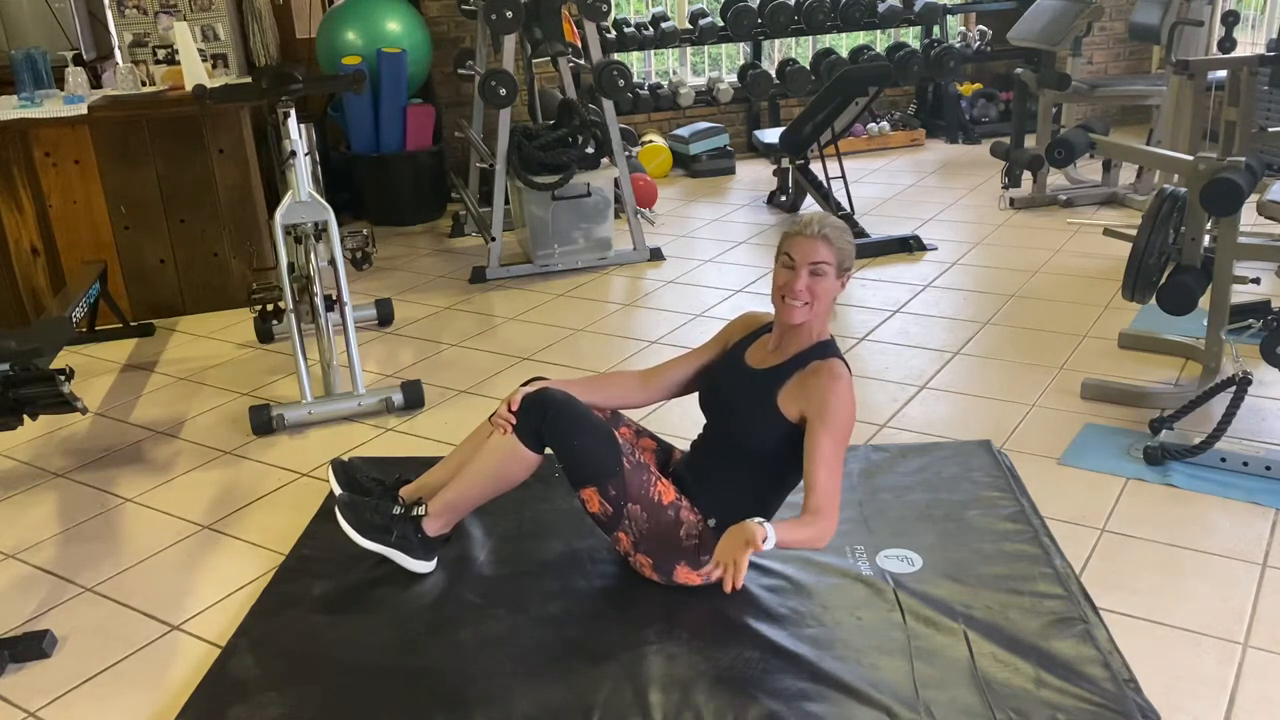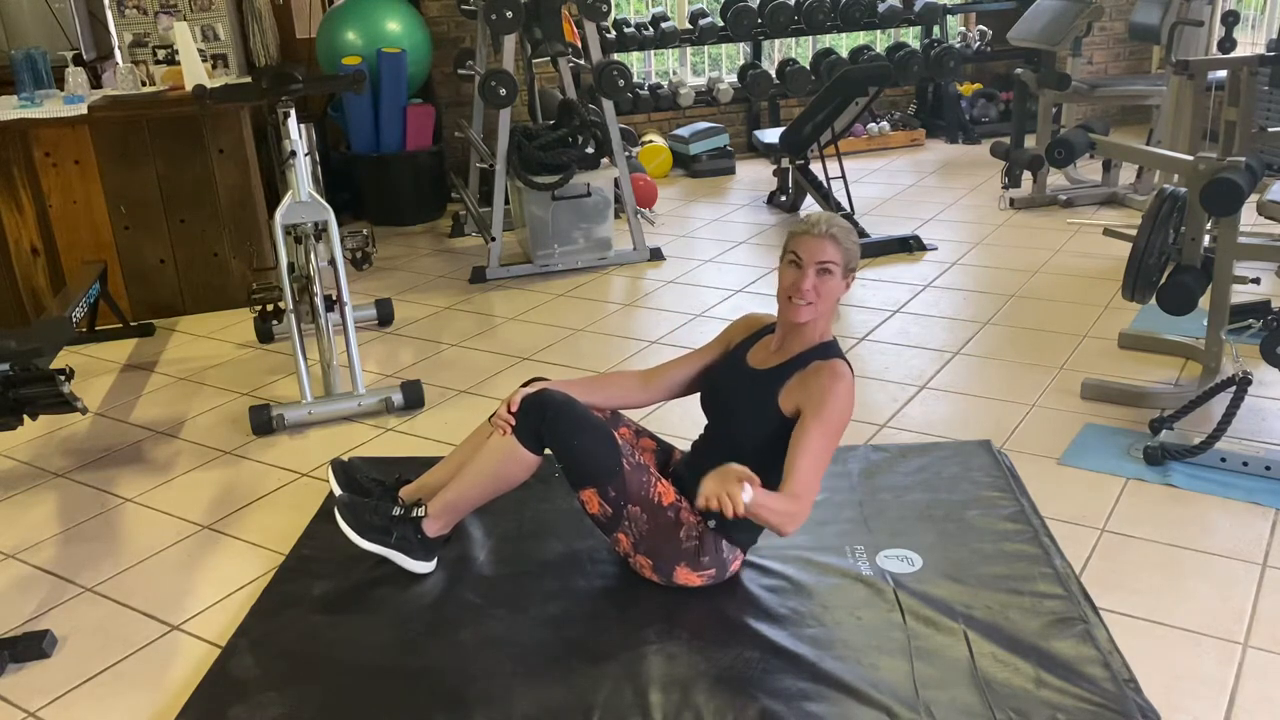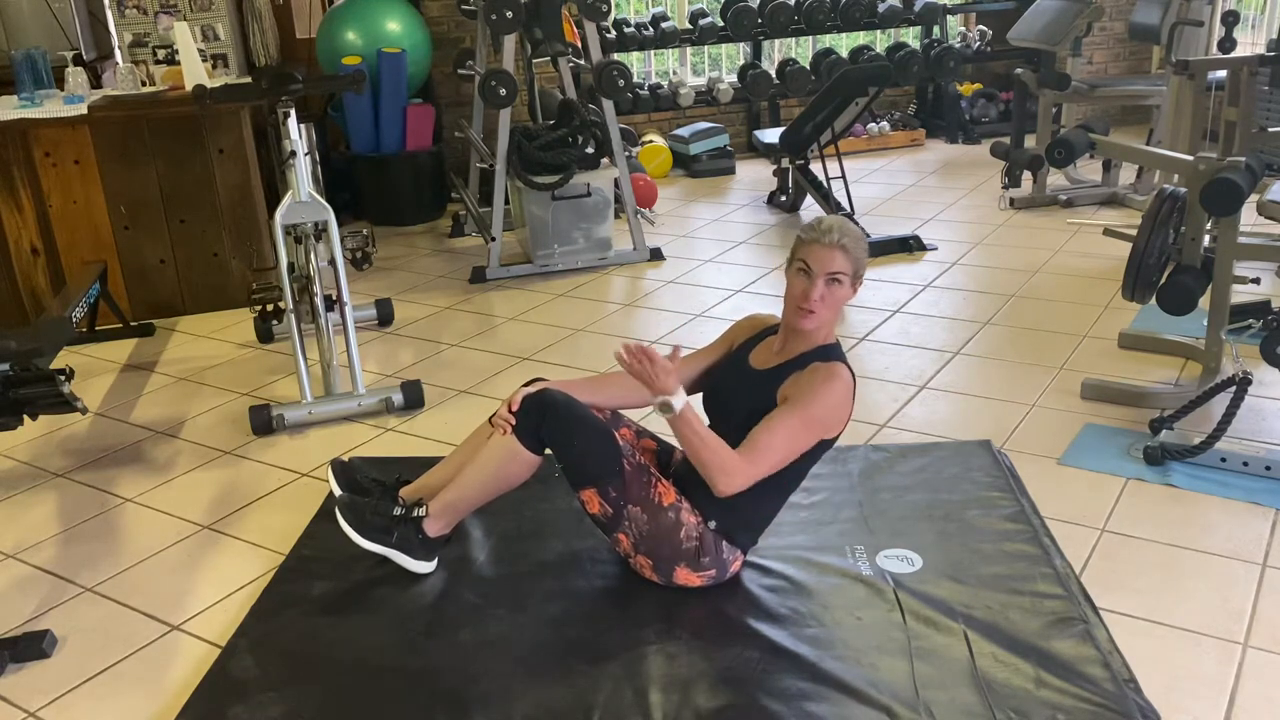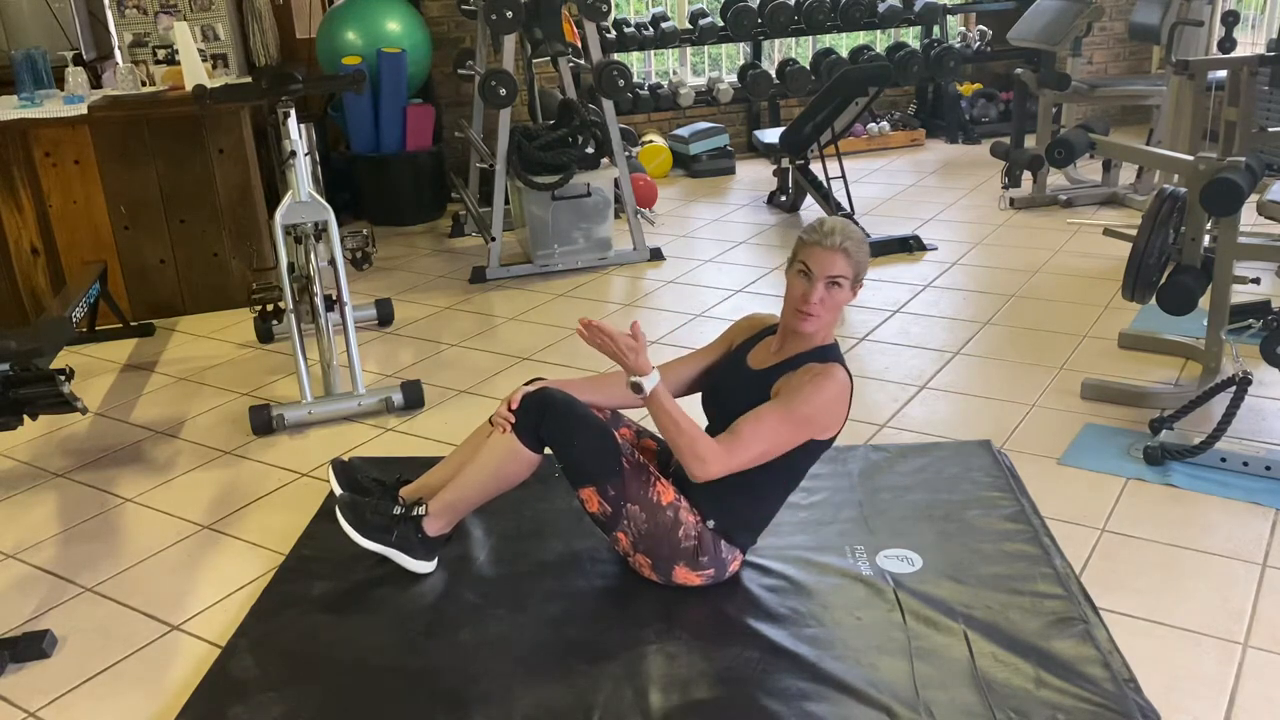
dt=0.2s
person 1, frame 1
left shoulder: (826, 382)
right shoulder: (752, 329)
left elbow: (821, 523)
right elbow: (648, 383)
left wrist: (755, 532)
right wrist: (546, 386)
left hip: (700, 542)
right hip: (682, 484)
left knee: (547, 413)
right knee: (539, 398)
left ankle: (421, 531)
right ankle: (405, 498)
person 1, frame 2
left shoulder: (828, 380)
right shoulder: (754, 329)
left elbow: (792, 513)
right elbow: (650, 384)
left wrist: (740, 491)
right wrist: (548, 387)
left hip: (700, 546)
right hip: (683, 486)
left knee: (546, 416)
right knee: (538, 399)
left ankle: (422, 531)
right ankle: (405, 499)
person 1, frame 3
left shoulder: (829, 383)
right shoulder: (758, 331)
left elbow: (729, 476)
right elbow: (648, 387)
left wrist: (671, 398)
right wrist: (549, 386)
left hip: (700, 547)
right hip: (683, 488)
left knee: (545, 414)
right knee: (541, 398)
left ankle: (422, 532)
right ankle: (406, 500)
person 1, frame 4
left shoulder: (825, 384)
right shoulder: (757, 330)
left elbow: (708, 461)
right elbow: (655, 386)
left wrist: (641, 376)
right wrist: (547, 385)
left hip: (698, 546)
right hip: (680, 489)
left knee: (544, 412)
right knee: (539, 398)
left ankle: (422, 530)
right ankle: (405, 499)
